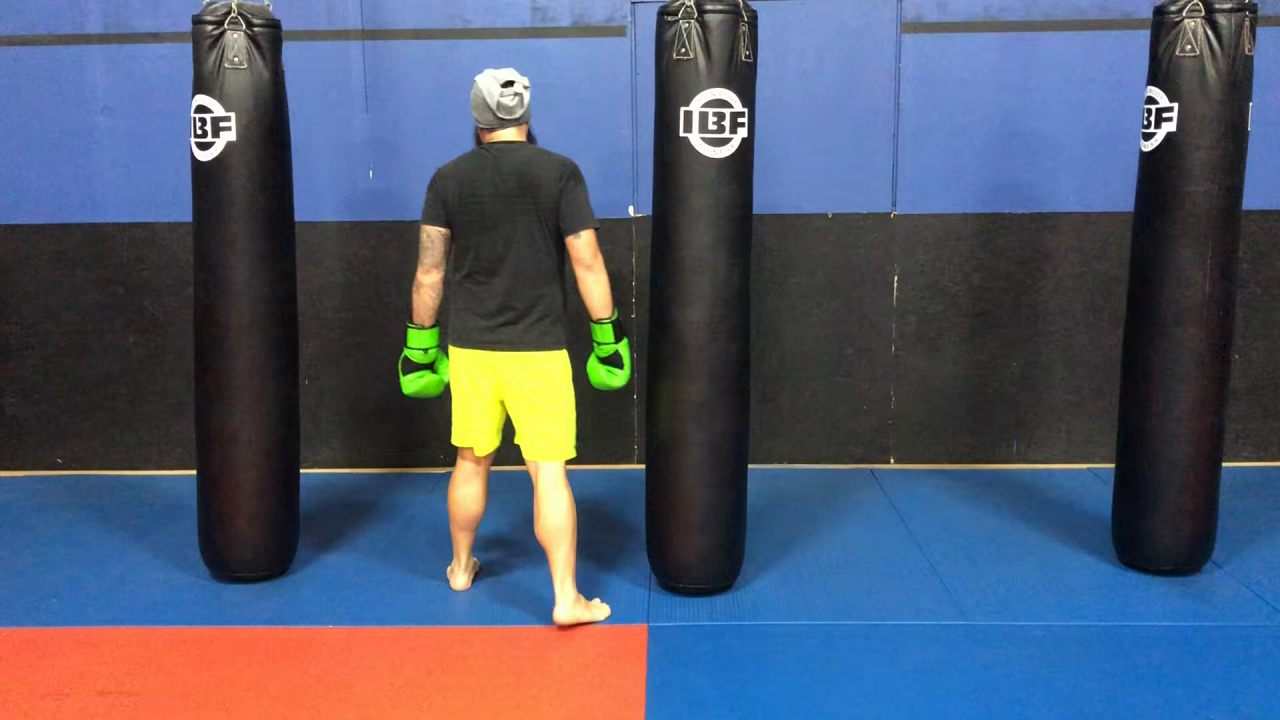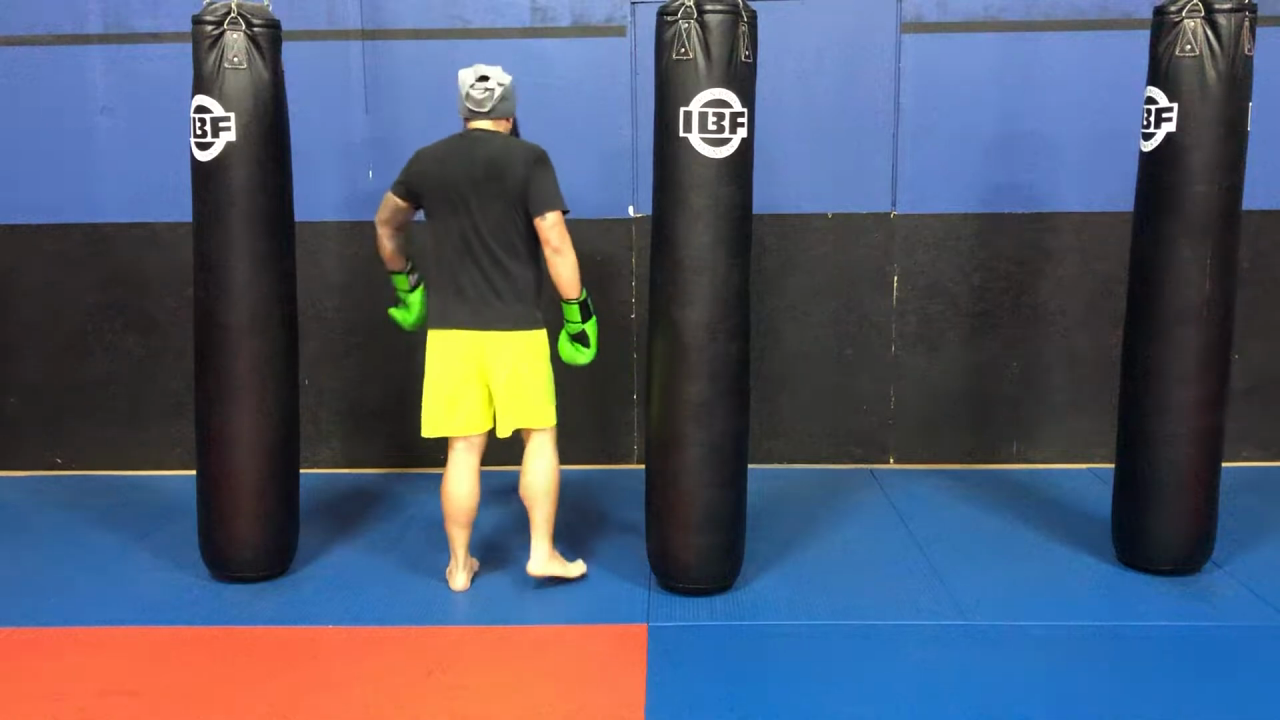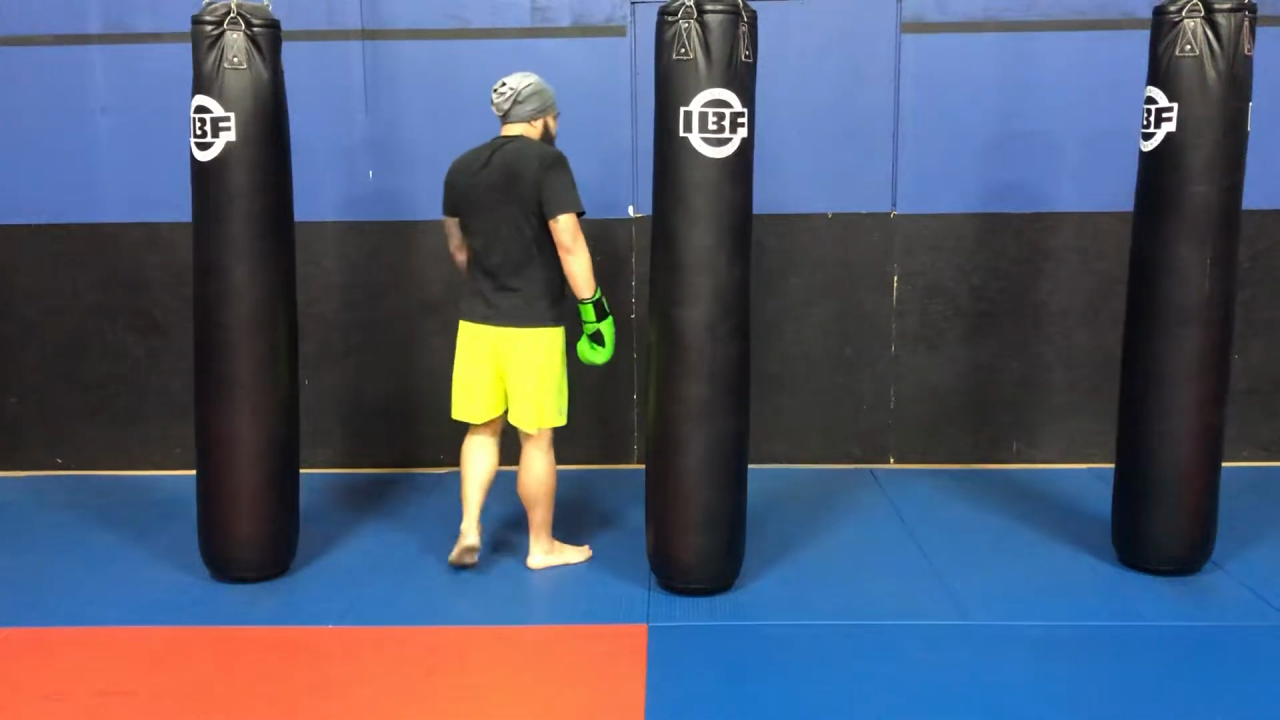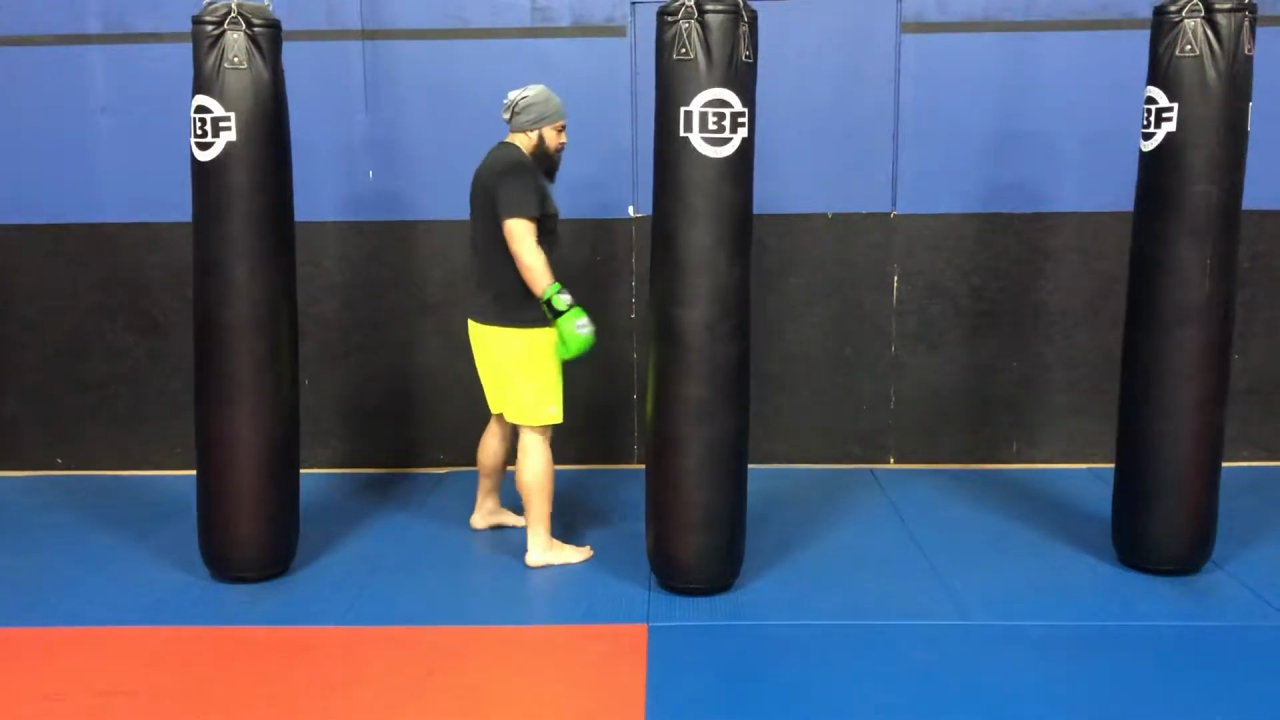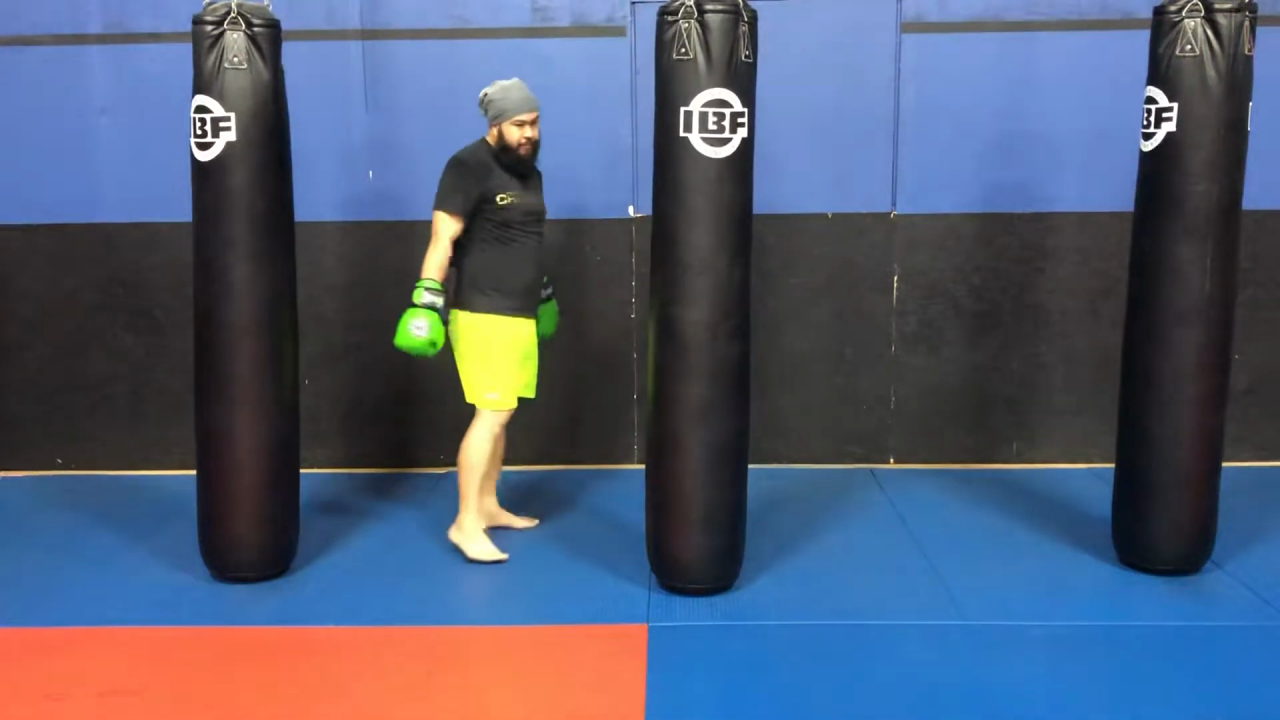
dt=0.4s
person 1, frame 1
left shoulder: (449, 178)
right shoulder: (560, 172)
left elbow: (429, 271)
right elbow: (588, 262)
left wrist: (420, 342)
right wrist: (608, 334)
left hip: (470, 347)
right hip: (539, 349)
left knee: (472, 462)
right knee: (550, 471)
left ankle: (461, 566)
right ankle: (568, 598)
person 1, frame 2
left shoulder: (427, 160)
right shoulder: (529, 158)
left elbow: (386, 225)
right elbow: (555, 243)
left wrist: (404, 281)
right wrist: (577, 311)
left hip: (450, 329)
right hip: (516, 329)
left knee: (463, 449)
right knee: (540, 437)
left ankle: (459, 564)
right ankle: (545, 554)
person 1, frame 3
left shoulder: (461, 168)
right shoulder: (547, 161)
right elbow: (570, 246)
right wrist: (595, 310)
left hip: (476, 322)
right hip: (533, 325)
left knee: (482, 429)
right knee: (537, 438)
left ankle: (468, 531)
right ankle: (542, 545)
person 1, frame 4
left shoulder: (502, 165)
right shoulder: (518, 171)
right elbow: (524, 247)
right wrist: (563, 306)
left hip: (494, 317)
right hip: (516, 322)
left knee: (508, 419)
right knee: (536, 429)
left ankle: (486, 507)
right ankle: (541, 542)
person 1, frame 5
left shoulder: (528, 169)
right shoulder: (470, 166)
right elbow: (443, 237)
left wrist: (545, 292)
right wrist: (427, 301)
left hip: (519, 313)
right hip: (483, 312)
left knee: (500, 413)
right knee: (493, 412)
left ankle: (487, 506)
right ankle: (464, 522)
